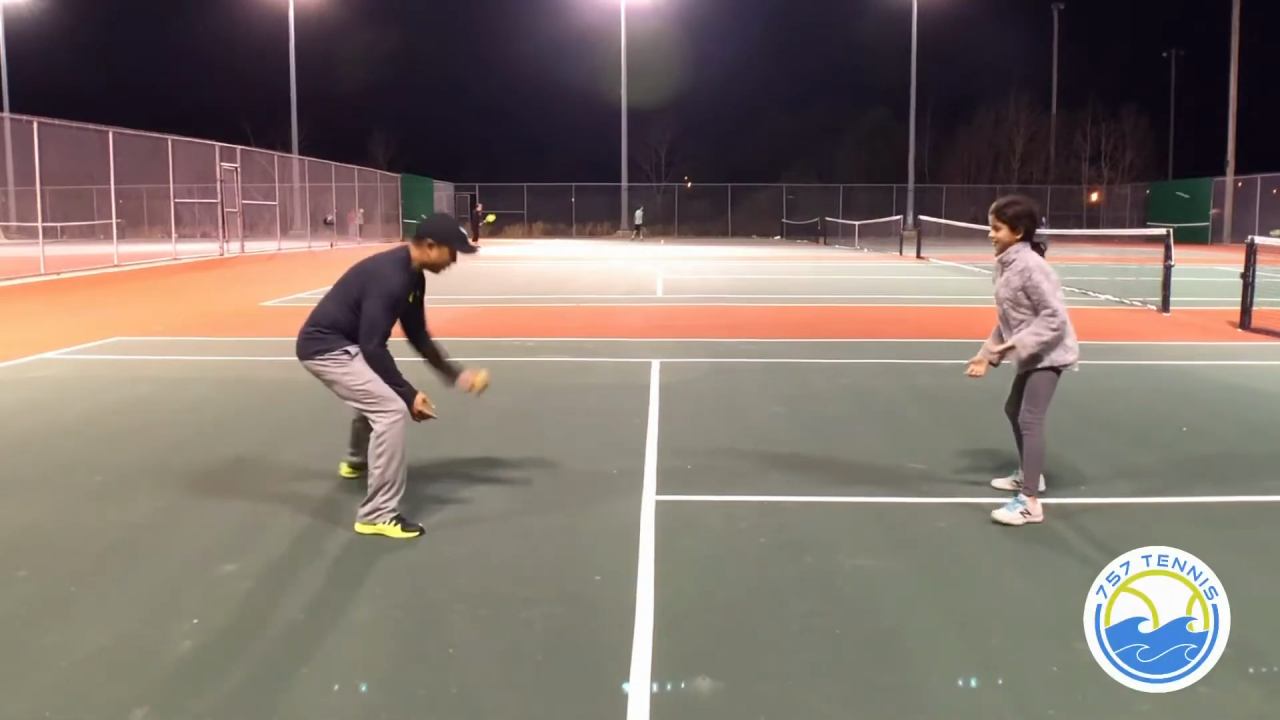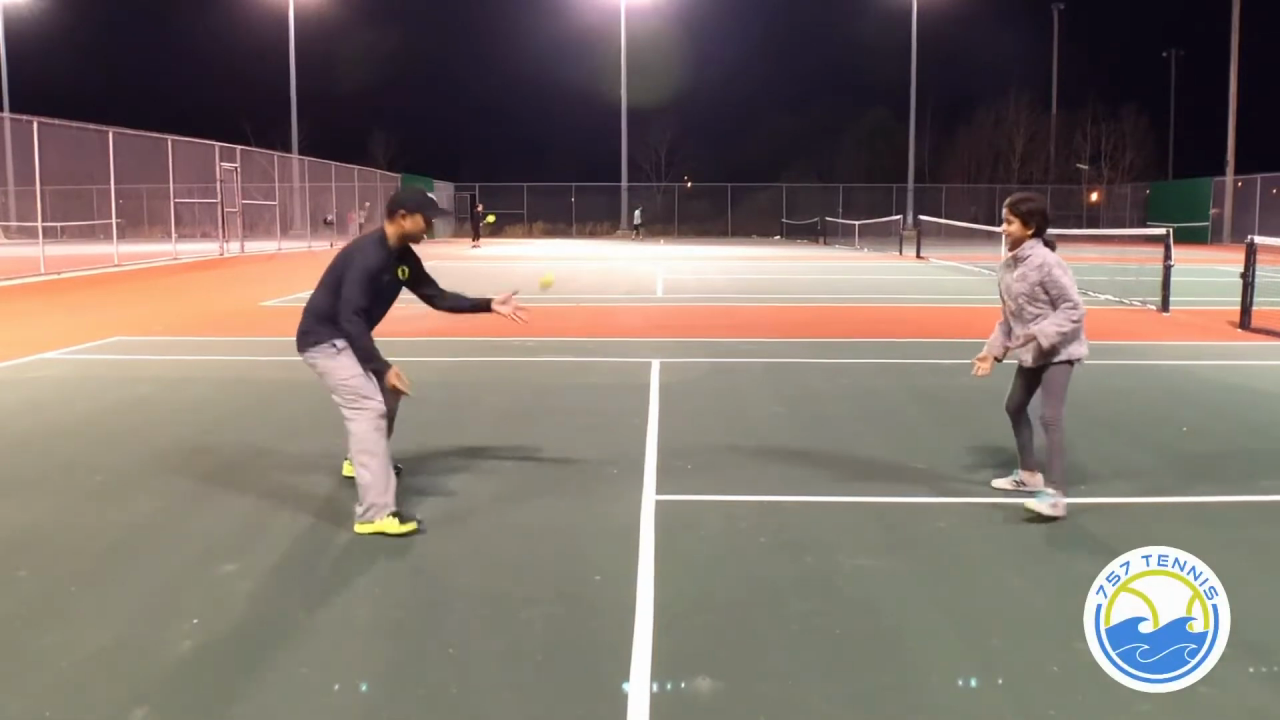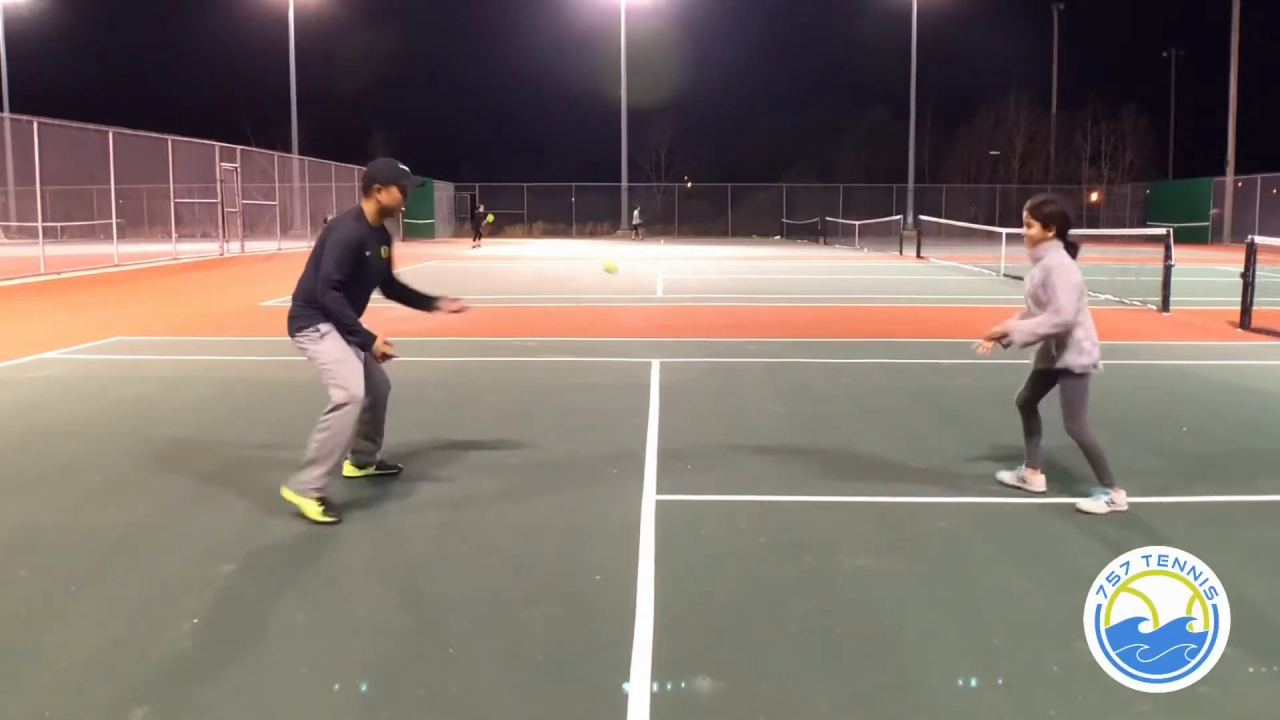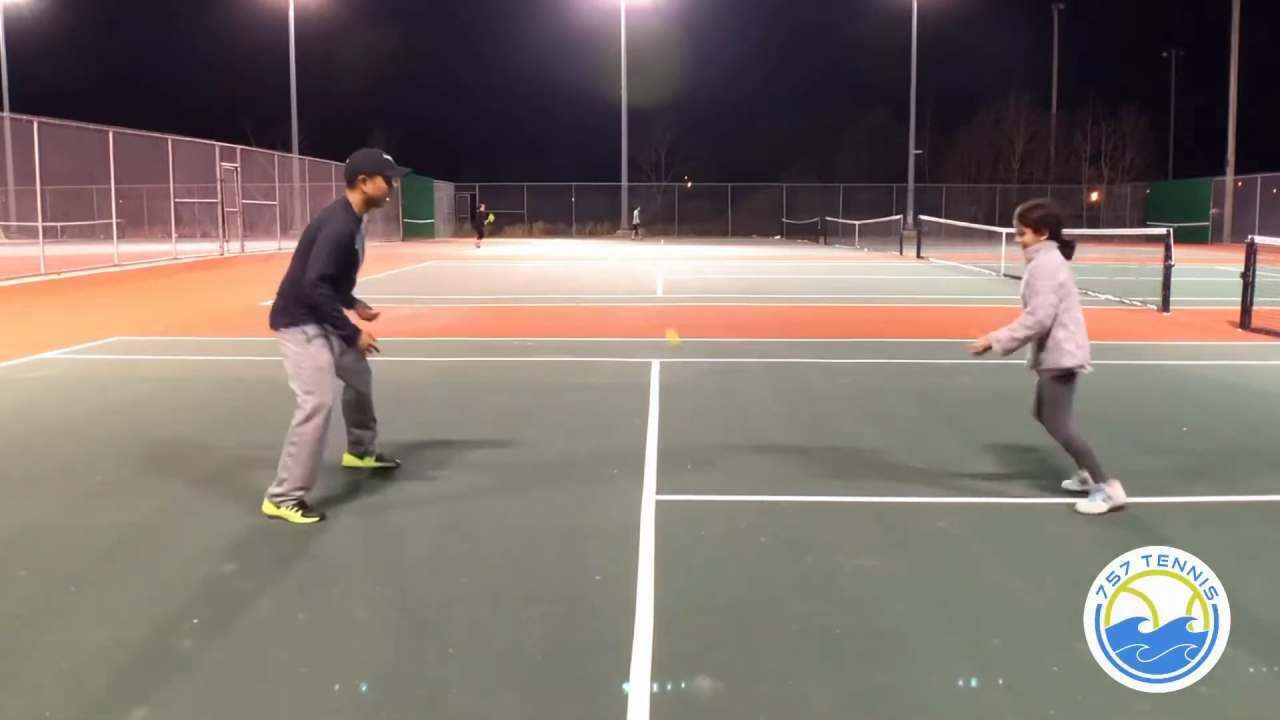
dt=0.2s
person 1, frame 1
left shoulder: (412, 275)
right shoulder: (390, 278)
left elbow: (417, 334)
right elbow: (374, 347)
left wrist: (453, 373)
right wrist: (409, 395)
left hip: (333, 343)
right hip: (326, 347)
left knee: (374, 392)
right knee: (392, 410)
left ankle: (357, 462)
right ankle: (378, 514)
person 1, frame 2
left shoulder: (403, 256)
right shoulder: (368, 256)
left elbow: (436, 297)
right elbow: (351, 318)
left wrist: (488, 305)
right wrist: (383, 369)
left hip: (344, 338)
right hip: (324, 340)
left knee: (386, 395)
right knee: (368, 409)
left ankle: (364, 461)
right ankle: (375, 512)
person 1, frame 3
left shoulder: (380, 235)
right shoulder: (348, 232)
left elbow: (389, 286)
right elbow: (328, 292)
left wrist: (434, 303)
right wrist: (367, 339)
left hip: (339, 324)
right hip: (316, 324)
left knee: (376, 386)
right knee: (351, 394)
left ankle: (362, 460)
right ankle: (307, 487)
person 1, frame 4
left shoulder: (353, 221)
right shoulder: (338, 224)
right elbow: (315, 285)
left wrist: (353, 305)
right wrist: (354, 334)
left hip: (321, 321)
right hip: (300, 321)
left knee: (359, 376)
right knee: (316, 403)
left ankle: (361, 450)
right ankle: (283, 497)
person 2, frame 1
left shoulder: (1031, 267)
right shoulder: (1004, 267)
left elbow: (1055, 317)
left wrist: (1019, 344)
right wrist: (989, 353)
left hip: (1049, 353)
right hip: (1031, 355)
left knee: (1030, 421)
right knee: (1013, 410)
left ankle: (1029, 502)
right ankle: (1029, 476)
person 2, frame 2
left shoulder: (1047, 263)
right shoulder: (1008, 265)
left elbow: (1074, 310)
right elbow: (1008, 317)
left wrist: (1040, 334)
right wrist: (993, 350)
left hip: (1059, 350)
right hip: (1033, 352)
left knee: (1050, 418)
right knee: (1015, 406)
left ankle: (1054, 494)
right ankle: (1029, 473)
person 2, frame 3
left shoulder: (1057, 265)
right shoulder: (1041, 264)
left elbow: (1059, 318)
right elbow: (1033, 313)
left wrist: (1012, 330)
right wrist: (1003, 334)
left hip: (1072, 354)
right hip: (1051, 352)
left knee: (1075, 427)
right knee: (1025, 402)
left ankle: (1112, 492)
right ankle: (1033, 473)
person 2, frame 4
left shoulder: (1044, 266)
right shoulder: (1045, 262)
left elbow: (1038, 320)
right elbow: (1035, 314)
left wrist: (997, 340)
right wrist: (1001, 335)
left hip: (1059, 354)
right hip: (1055, 353)
left knee: (1059, 426)
right knee: (1044, 414)
left ankle: (1108, 487)
right ankle: (1088, 475)
